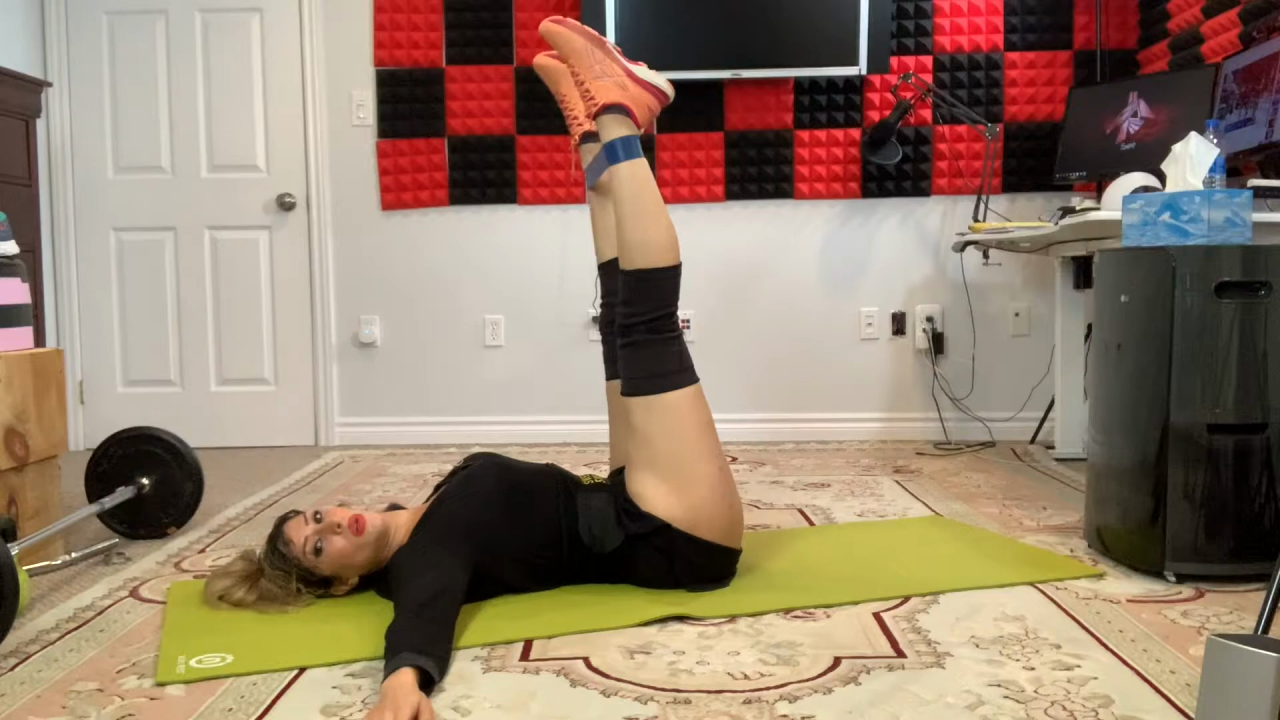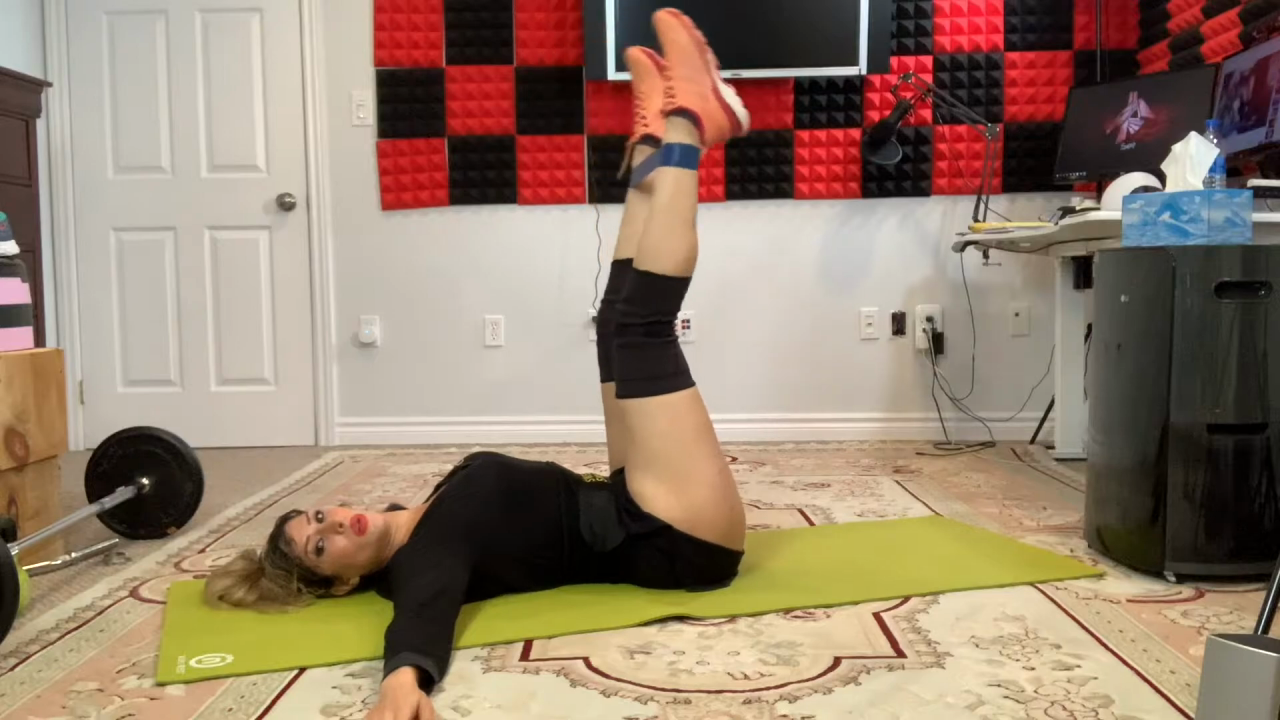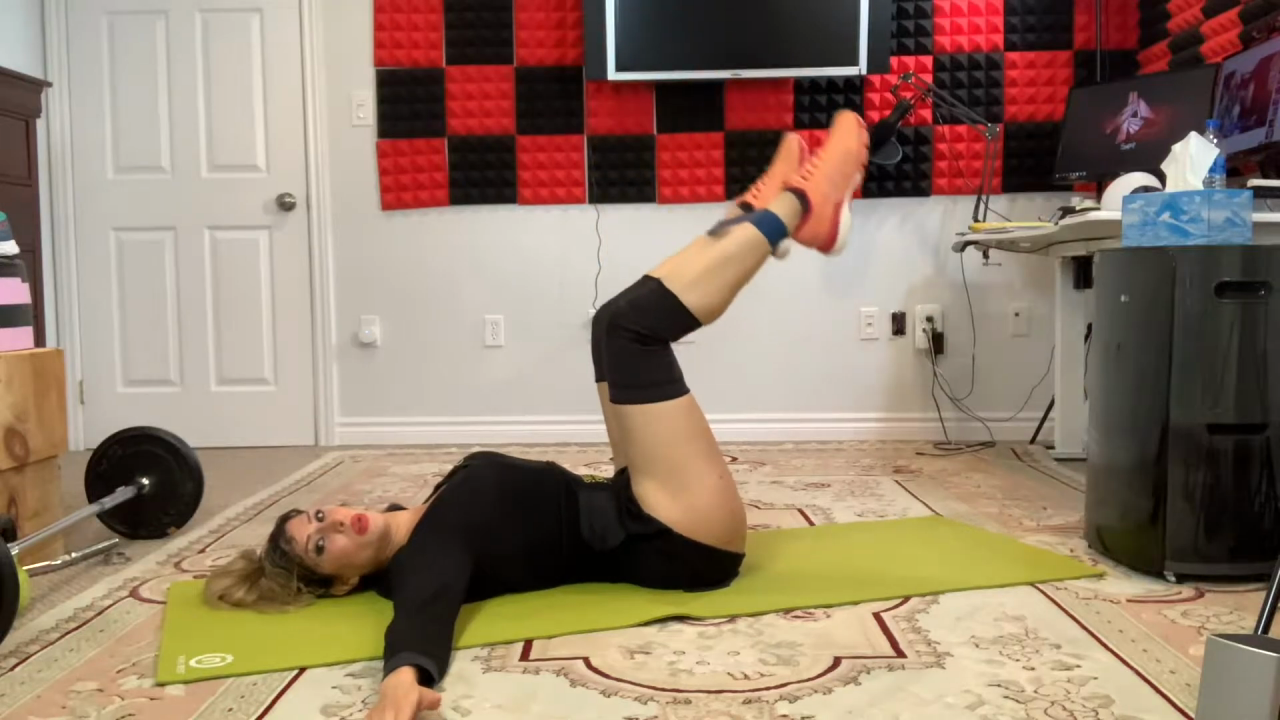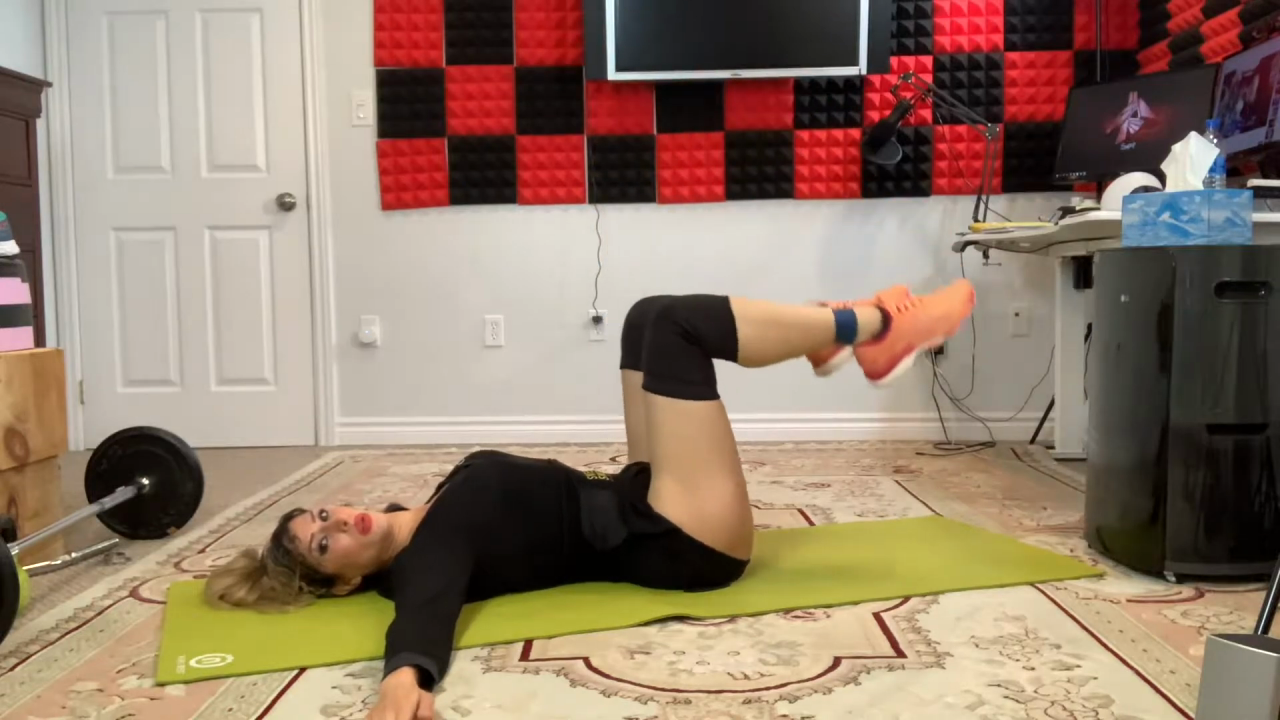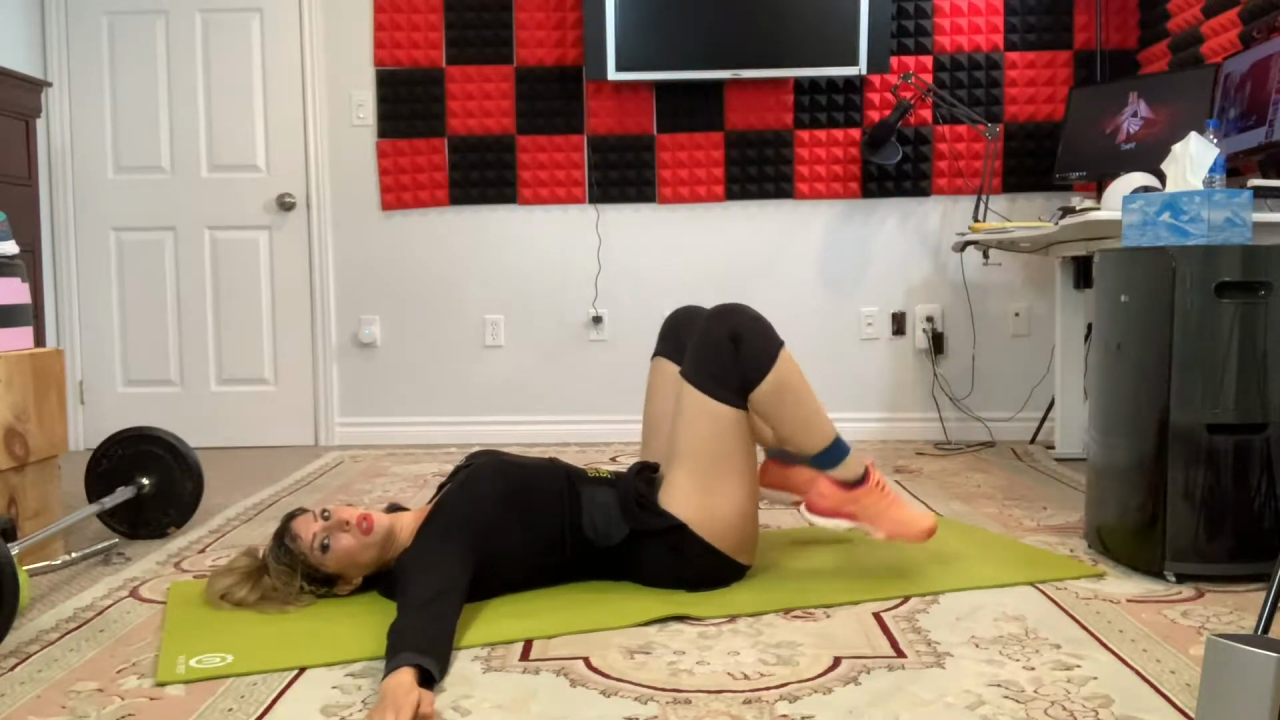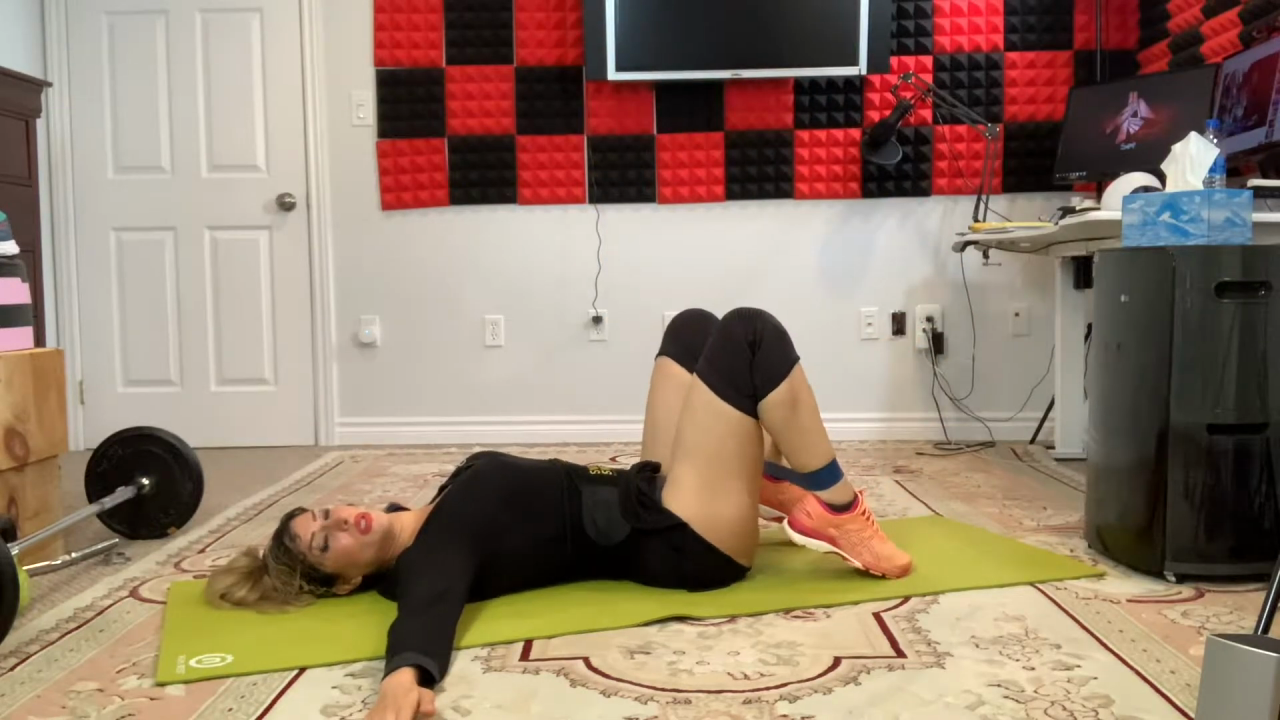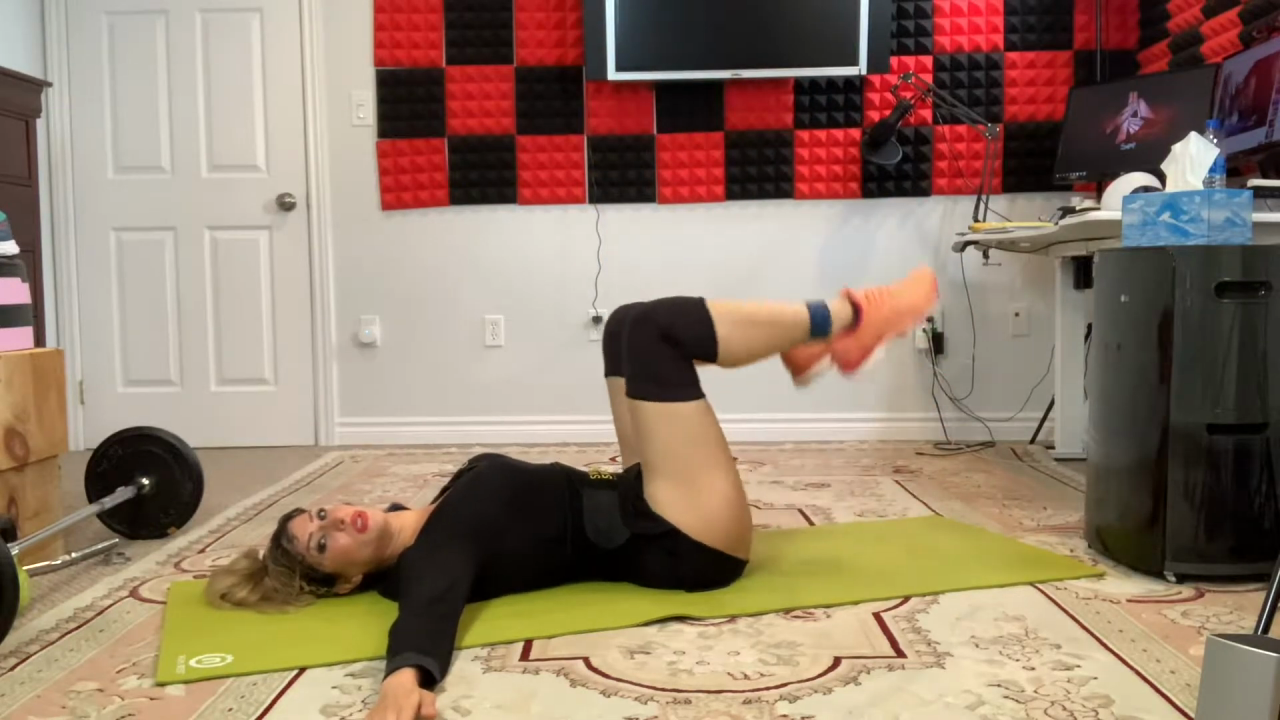
dt=0.4s
person 1, frame 1
left shoulder: (422, 522)
right shoulder: (418, 564)
right elbow: (424, 616)
left hip: (629, 517)
right hip: (678, 543)
right knee: (643, 323)
left ankle: (597, 133)
right ankle: (613, 121)
person 1, frame 2
left shoulder: (420, 522)
right shoulder: (418, 564)
right elbow: (424, 615)
left hip: (630, 515)
right hip: (680, 546)
left knee: (625, 319)
right knee: (640, 323)
right ankle: (683, 124)
person 1, frame 3
left shoulder: (418, 522)
right shoulder: (415, 565)
right elbow: (424, 615)
left hip: (628, 517)
right hip: (680, 547)
left knee: (625, 329)
right knee: (627, 326)
left ankle: (769, 207)
right ankle: (794, 207)
person 1, frame 4
left shoulder: (416, 525)
right shoulder: (415, 568)
right elbow: (423, 620)
left hip: (632, 508)
right hip: (681, 548)
left knee: (652, 321)
right knee: (676, 326)
left ankle: (839, 329)
right ankle: (872, 326)
person 1, frame 5
left shoulder: (424, 521)
right shoulder: (423, 562)
right elbow: (425, 616)
left hip: (638, 497)
right hip: (682, 544)
left knee: (691, 325)
right knee: (731, 330)
left ankle: (795, 468)
right ankle: (856, 489)
person 1, frame 6
left shoulder: (424, 521)
right shoulder: (422, 564)
right elbow: (426, 615)
left hip: (642, 497)
right hip: (684, 544)
left knee: (695, 328)
right knee: (748, 334)
left ankle: (781, 485)
right ankle: (841, 513)
person 1, frame 7
left shoulder: (422, 522)
right shoulder: (421, 564)
right elbow: (426, 614)
left hip: (636, 509)
right hip: (684, 543)
left knee: (631, 328)
right knee: (652, 329)
left ankle: (804, 340)
right ankle: (848, 317)
